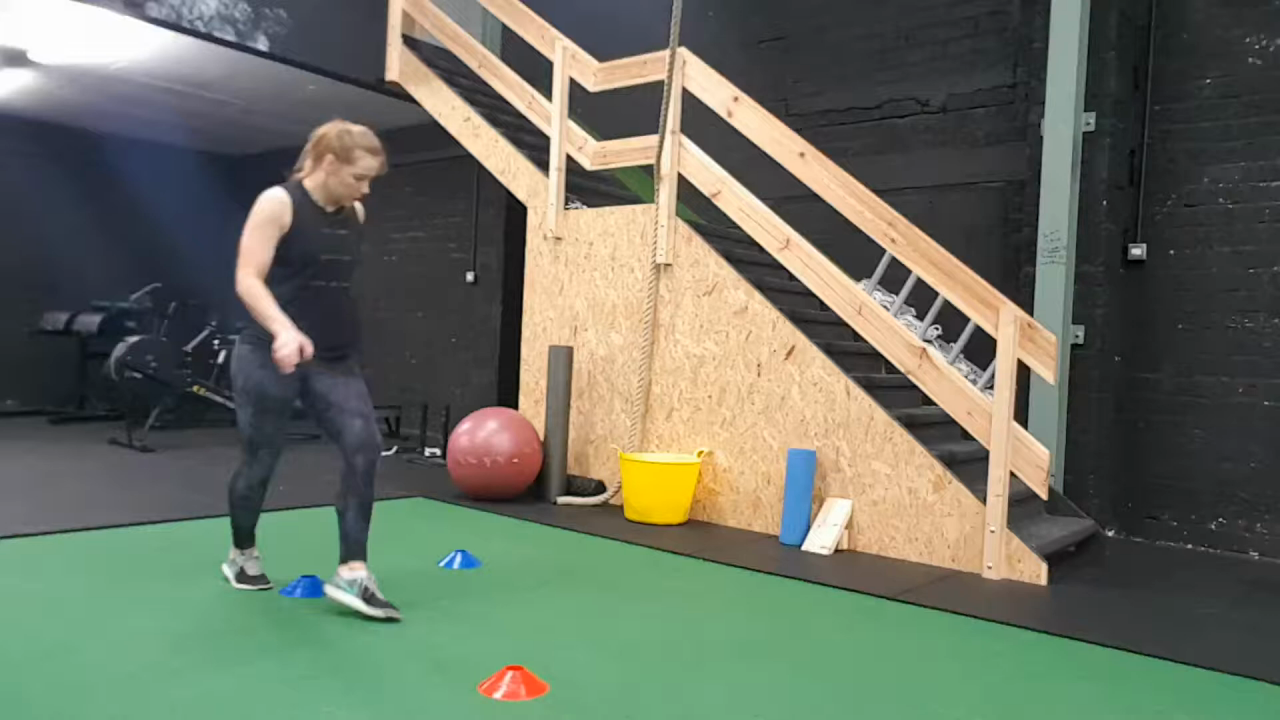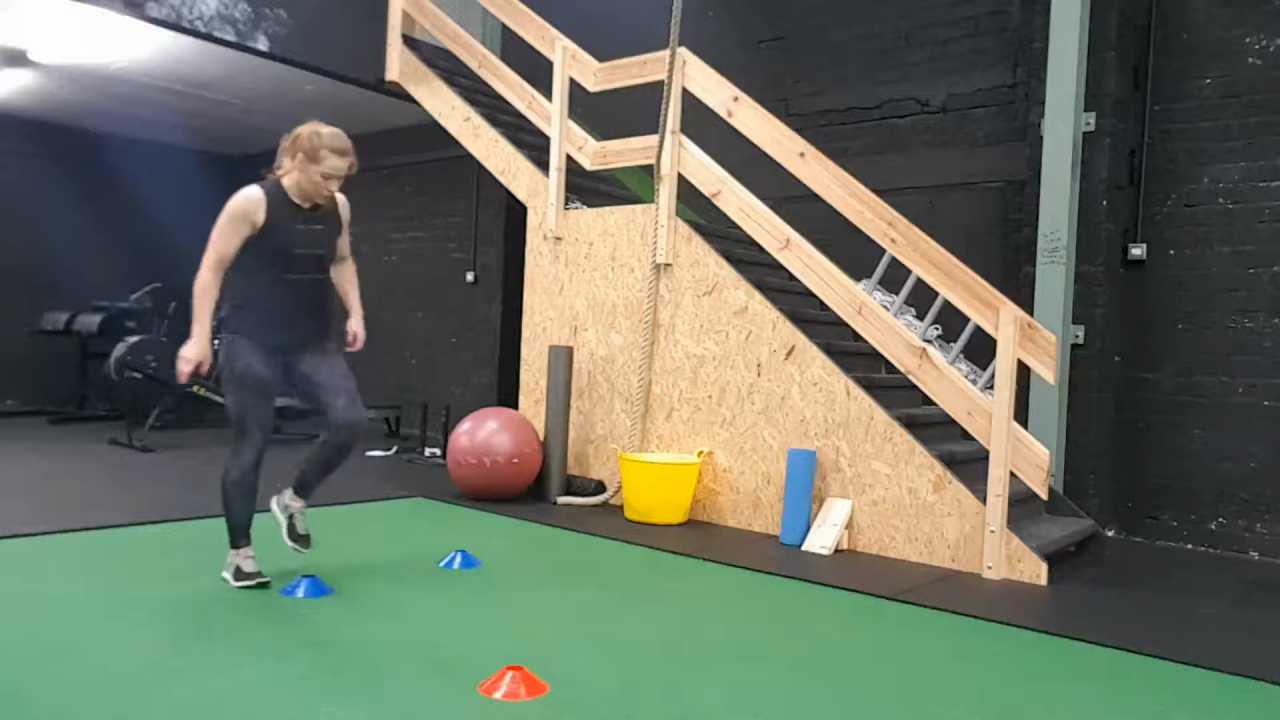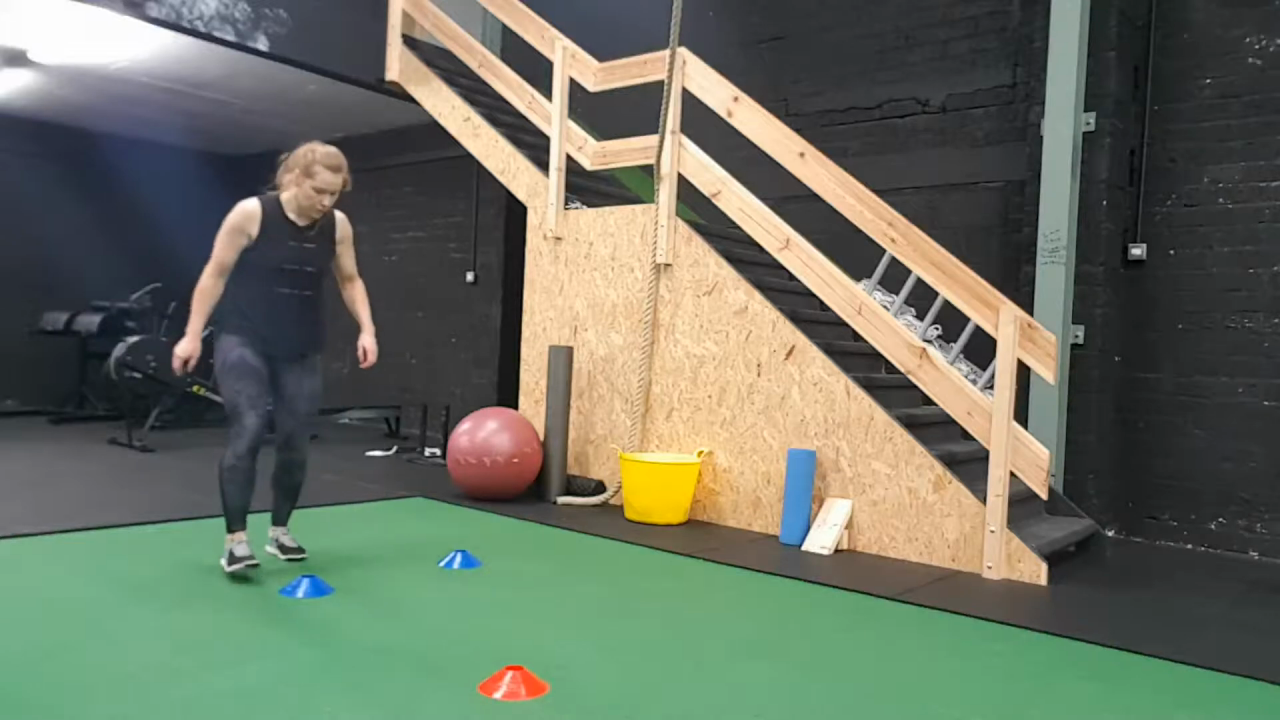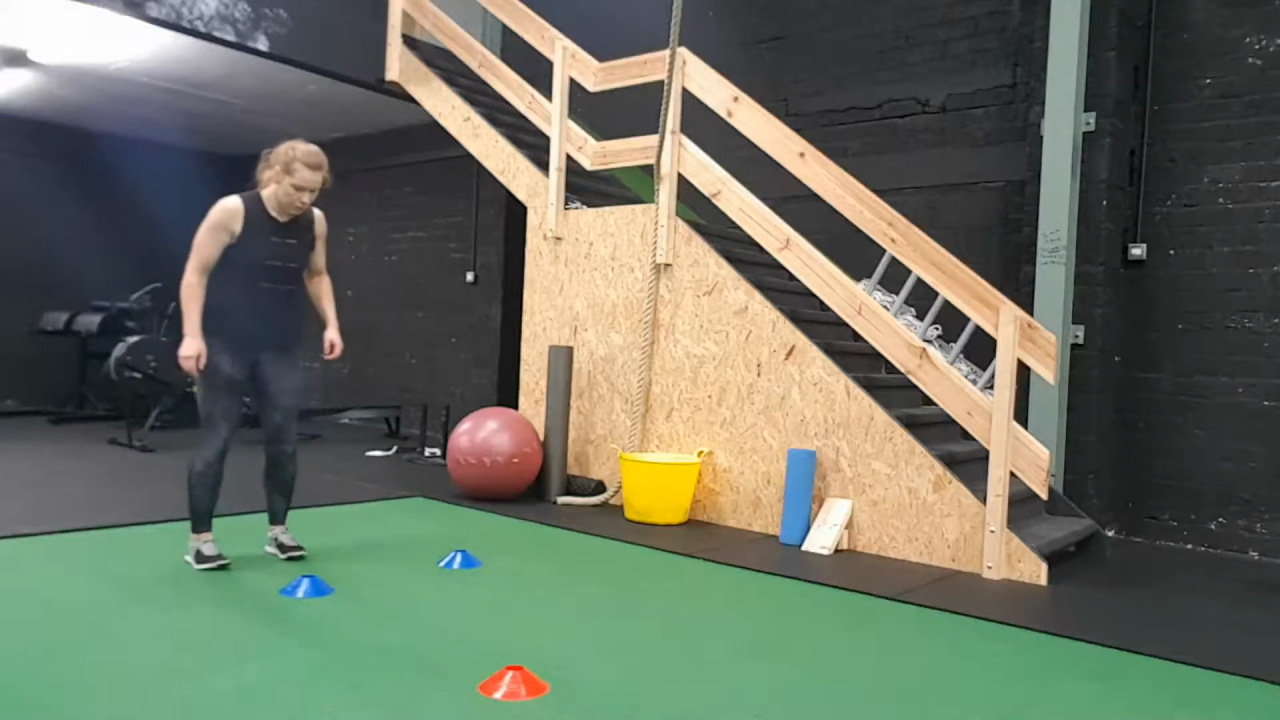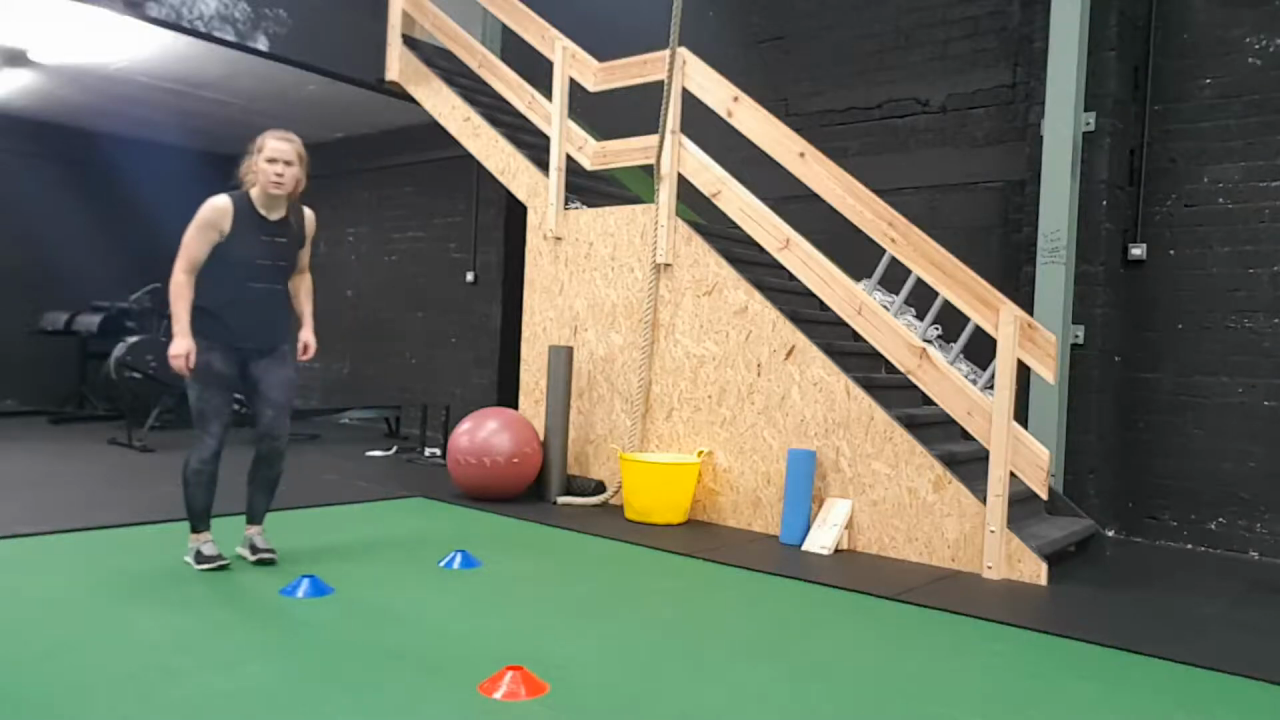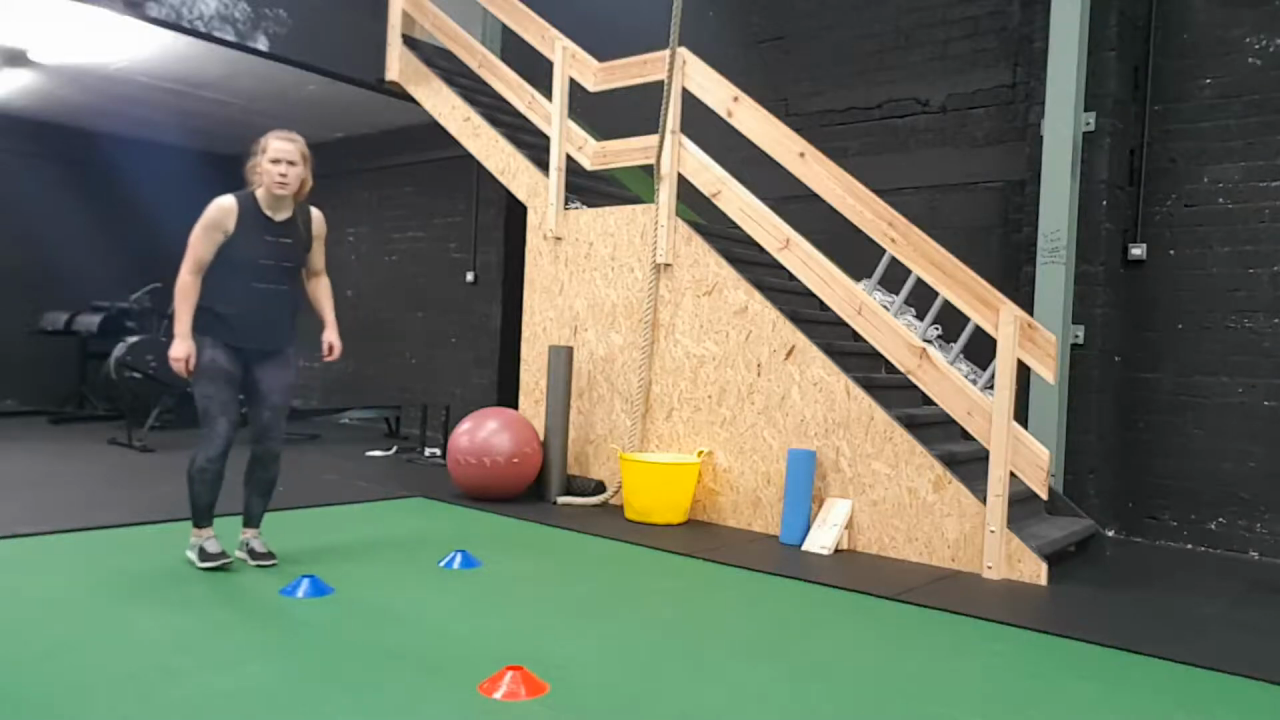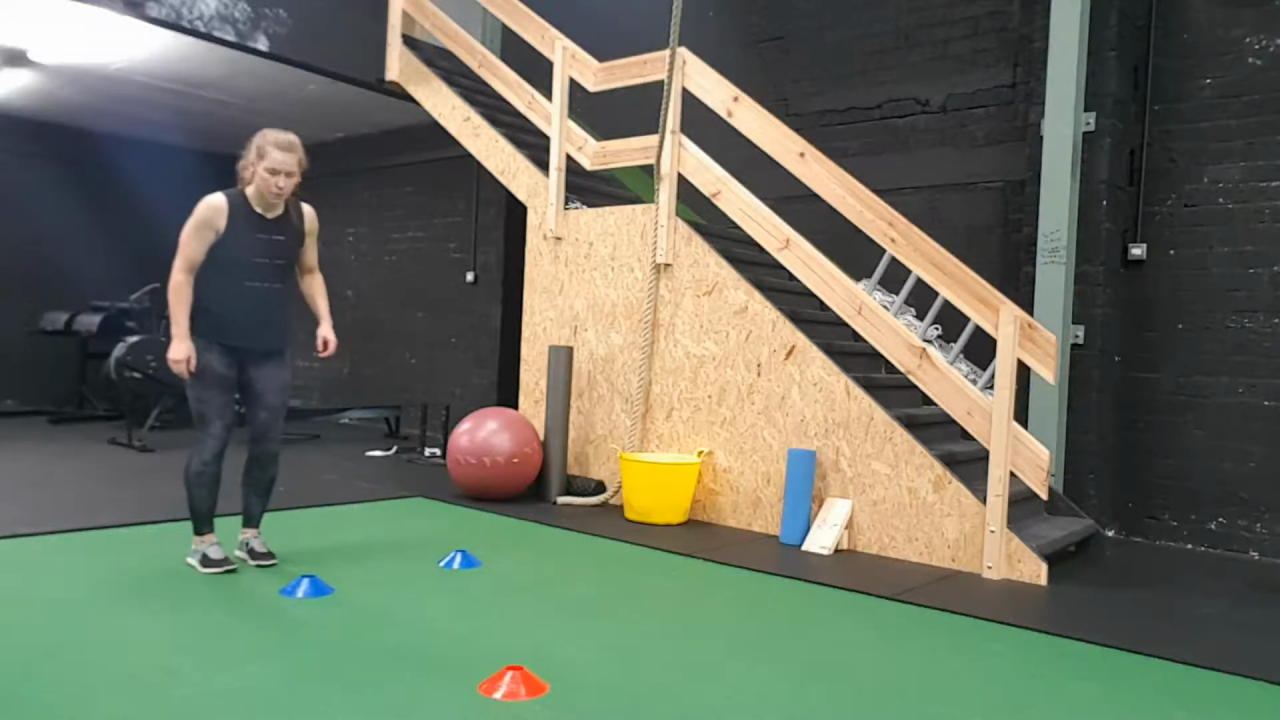
dt=0.3s
person 1, frame 1
left shoulder: (354, 214)
right shoulder: (277, 204)
right elbow: (248, 279)
right wrist: (284, 330)
left hip: (335, 359)
right hip: (270, 356)
left knee: (364, 448)
right knee: (261, 459)
left ankle: (353, 572)
right ankle: (241, 555)
person 1, frame 2
left shoulder: (338, 207)
right shoulder: (253, 201)
right elbow: (212, 269)
left wrist: (355, 313)
right wrist: (199, 337)
left hip: (312, 342)
right hip: (252, 343)
left knee: (349, 421)
right knee: (251, 446)
left ankle: (293, 501)
right ankle: (240, 553)
person 1, frame 3
left shoulder: (338, 226)
right shoulder: (251, 214)
left elbow: (350, 281)
right elbow: (214, 275)
left wrist: (366, 329)
right wrist: (193, 335)
left hip: (301, 353)
right hip: (243, 343)
left knee: (294, 445)
right knee: (248, 434)
left ankle: (280, 530)
right ankle: (235, 538)
person 1, frame 4
left shoulder: (315, 222)
right shoulder: (232, 211)
right elbow: (196, 273)
left wrist: (331, 323)
right wrist: (192, 335)
left hip: (281, 349)
right hip: (224, 344)
left knee: (283, 440)
right knee: (218, 438)
left ankle: (277, 530)
right ankle: (199, 538)
person 1, frame 5
left shoulder: (304, 220)
right shoulder: (221, 210)
right elbow: (184, 272)
left wrist: (306, 324)
right wrist: (181, 334)
left hip: (273, 348)
right hip: (214, 344)
left knee: (274, 440)
right knee: (211, 439)
left ankle: (253, 531)
right ankle: (199, 537)
person 1, frame 6
left shoulder: (312, 221)
right shoulder: (226, 210)
left elbow: (316, 276)
right elbow: (191, 273)
left wrist: (329, 325)
right wrist: (182, 335)
left hip: (275, 350)
right hip: (218, 343)
left knee: (269, 443)
right knee: (218, 438)
left ankle: (251, 534)
right ankle: (201, 534)
person 1, frame 7
left shoulder: (305, 218)
right shoulder: (216, 208)
left elbow: (309, 273)
right elbow: (183, 273)
left wrist: (324, 321)
right wrist: (180, 337)
left hip: (271, 350)
right hip: (213, 346)
left knee: (267, 442)
right knee: (213, 440)
left ankle: (251, 534)
right ankle: (202, 541)
